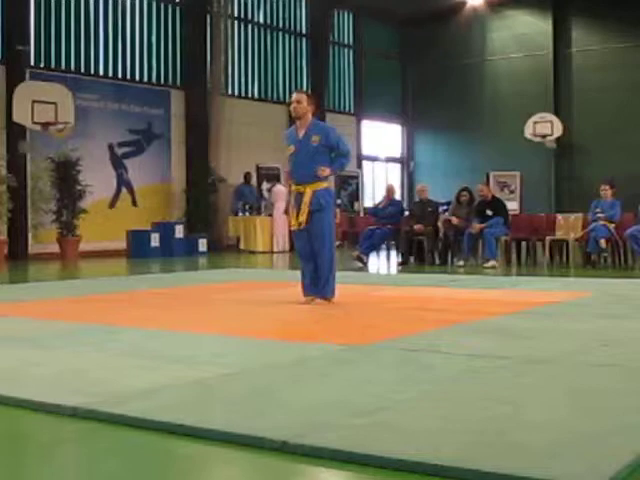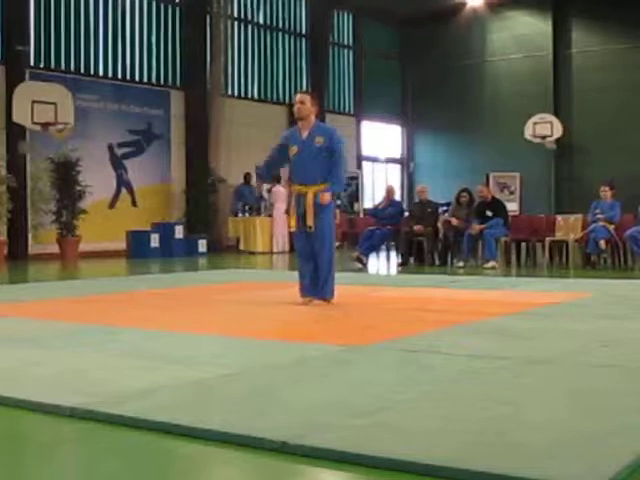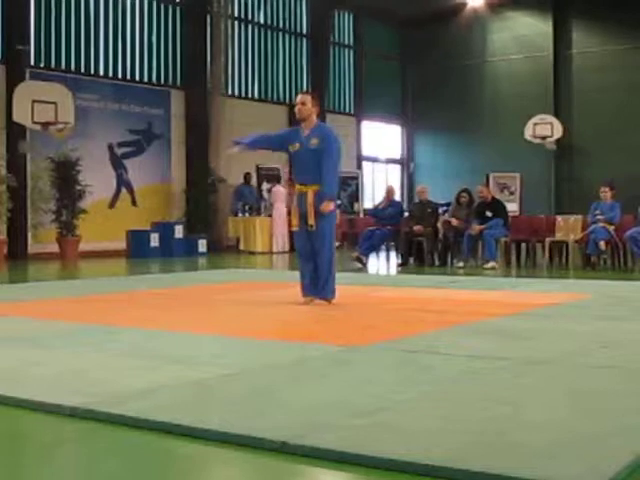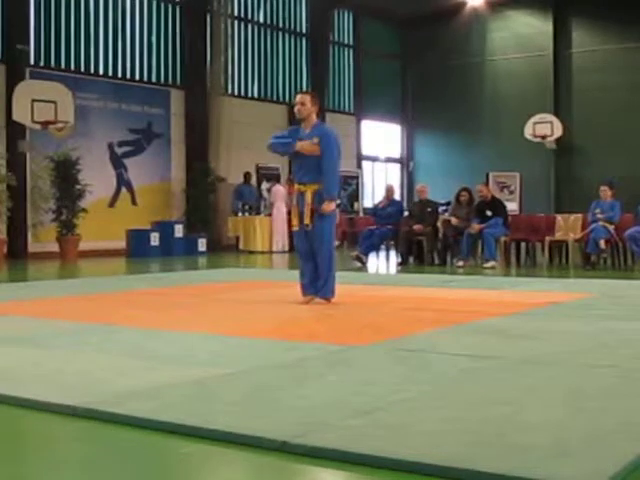
dt=0.2s
person 1, frame 1
left shoulder: (325, 131)
right shoulder: (289, 135)
left elbow: (344, 154)
left wrist: (331, 170)
right wrist: (294, 192)
left hip: (319, 196)
right hip: (298, 197)
left knee: (323, 247)
right knee: (303, 248)
left ankle: (325, 292)
right ankle: (311, 290)
person 1, frame 2
left shoulder: (329, 134)
right shoulder: (290, 137)
left elbow: (339, 165)
right elbow: (274, 160)
left wrist: (331, 191)
right wrist: (260, 177)
left hip: (320, 198)
right hip: (297, 198)
left knee: (323, 247)
right knee: (303, 248)
left ankle: (324, 293)
right ankle: (309, 291)
person 1, frame 3
left shoulder: (327, 135)
right shoulder: (291, 135)
left elbow: (330, 168)
right elbow: (266, 139)
left wrist: (329, 198)
right wrist: (242, 144)
left hip: (321, 197)
right hip: (300, 197)
left knee: (323, 247)
right knee: (304, 248)
left ankle: (325, 293)
right ankle: (310, 291)
person 1, frame 4
left shoulder: (327, 134)
right shoulder: (293, 133)
left elbow: (331, 169)
right elbow: (273, 143)
left wrist: (330, 199)
right wrist: (297, 146)
left hip: (320, 197)
right hip: (300, 197)
left knee: (323, 246)
right knee: (303, 247)
left ankle: (325, 292)
right ankle: (310, 290)
